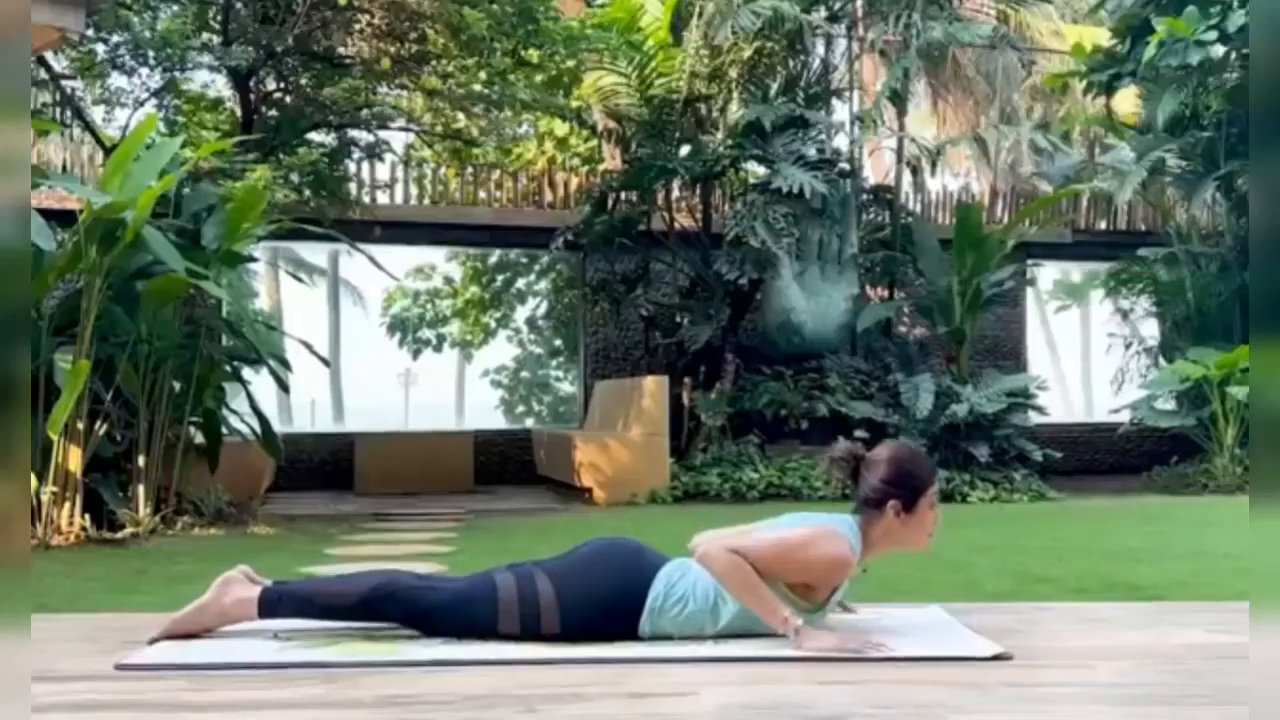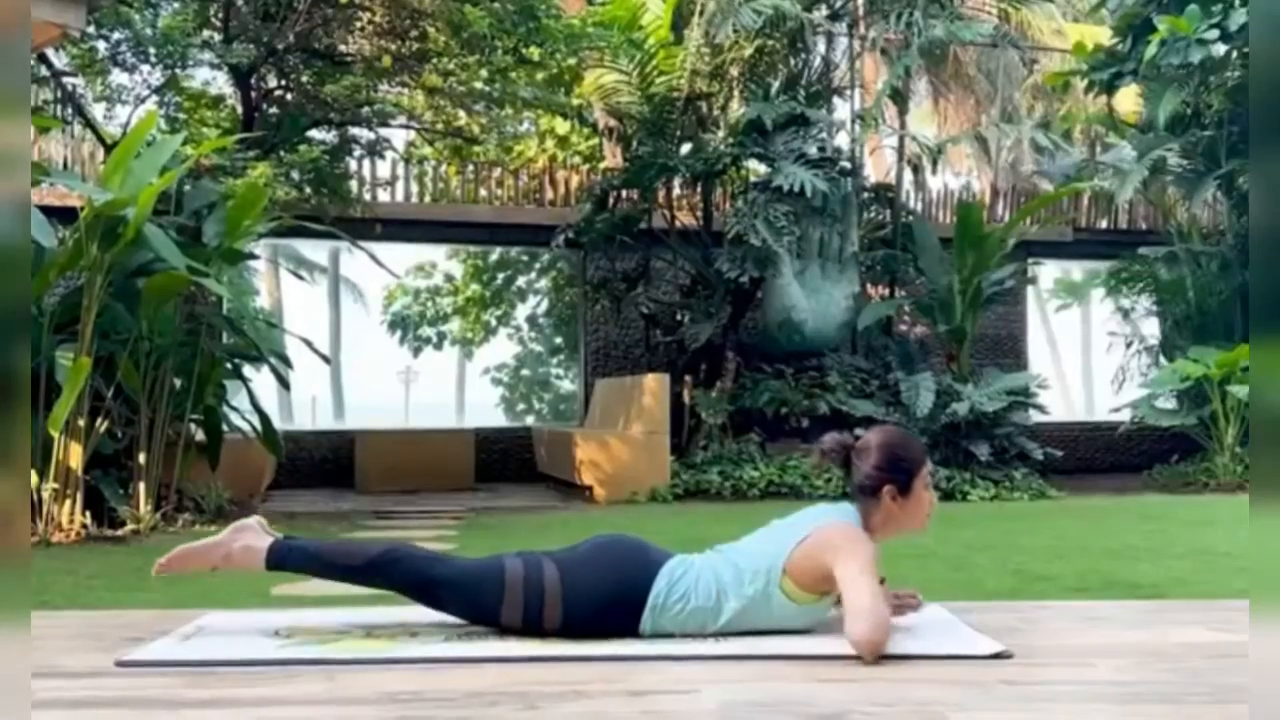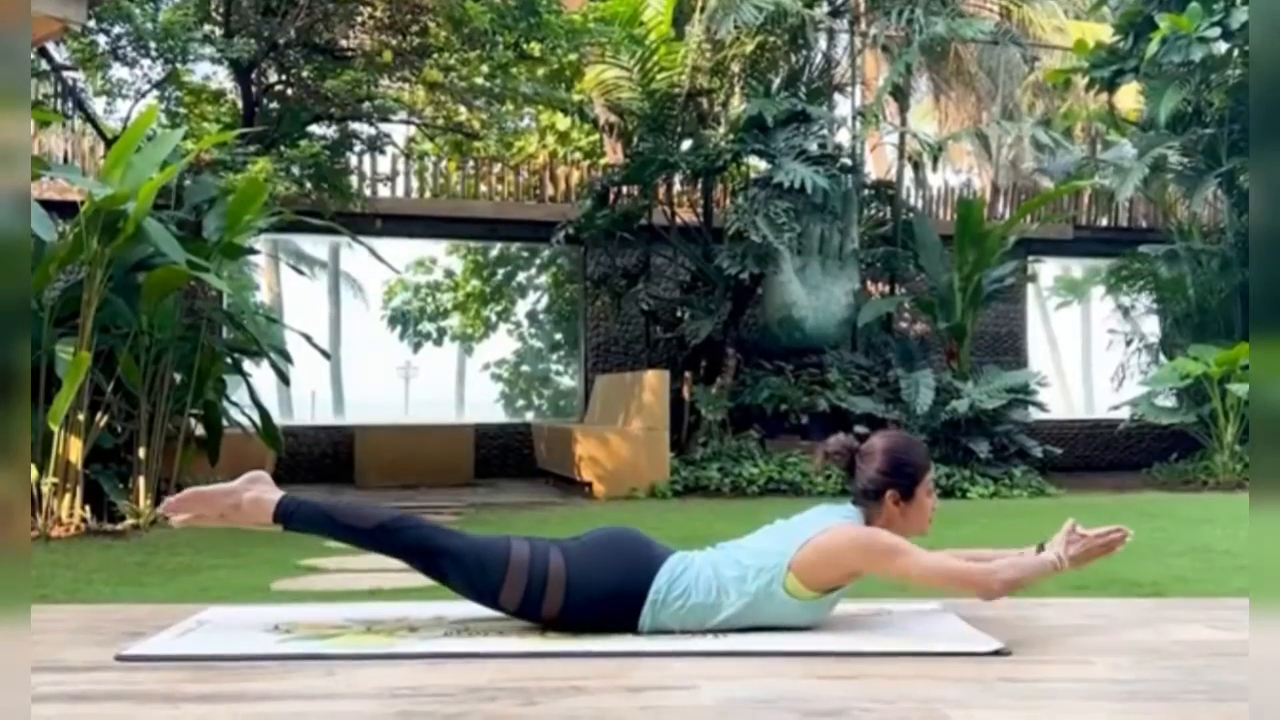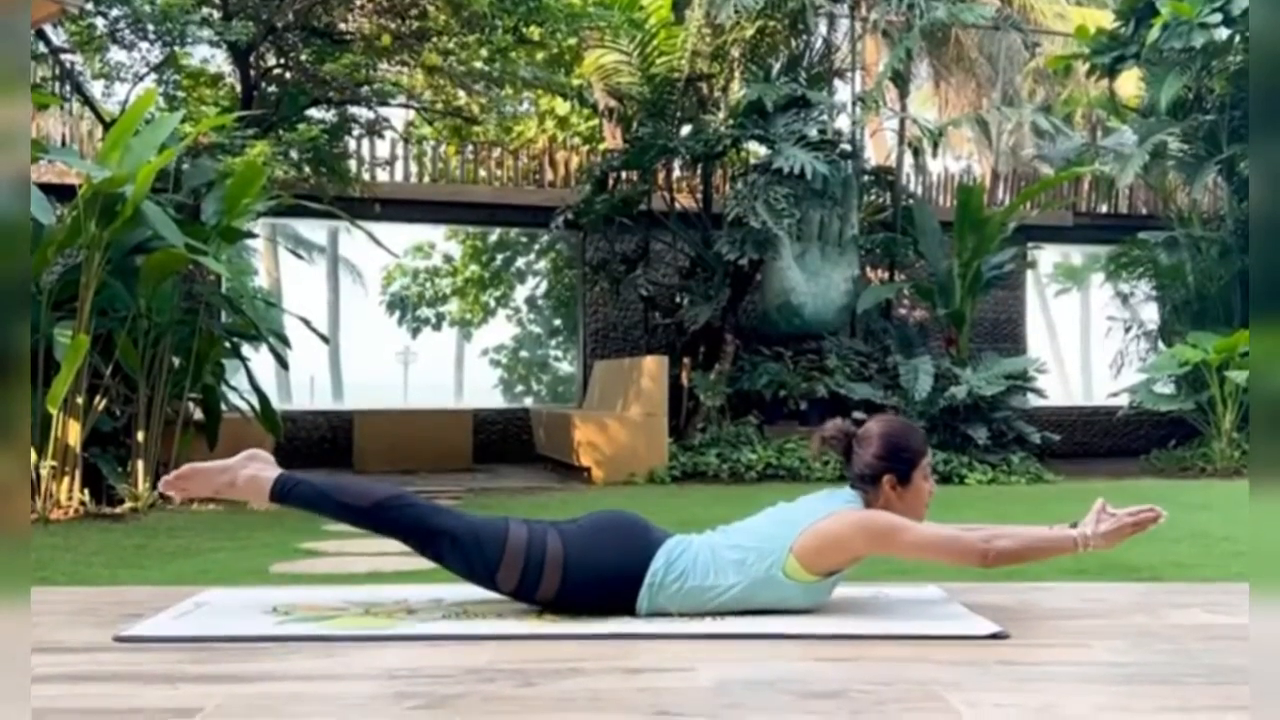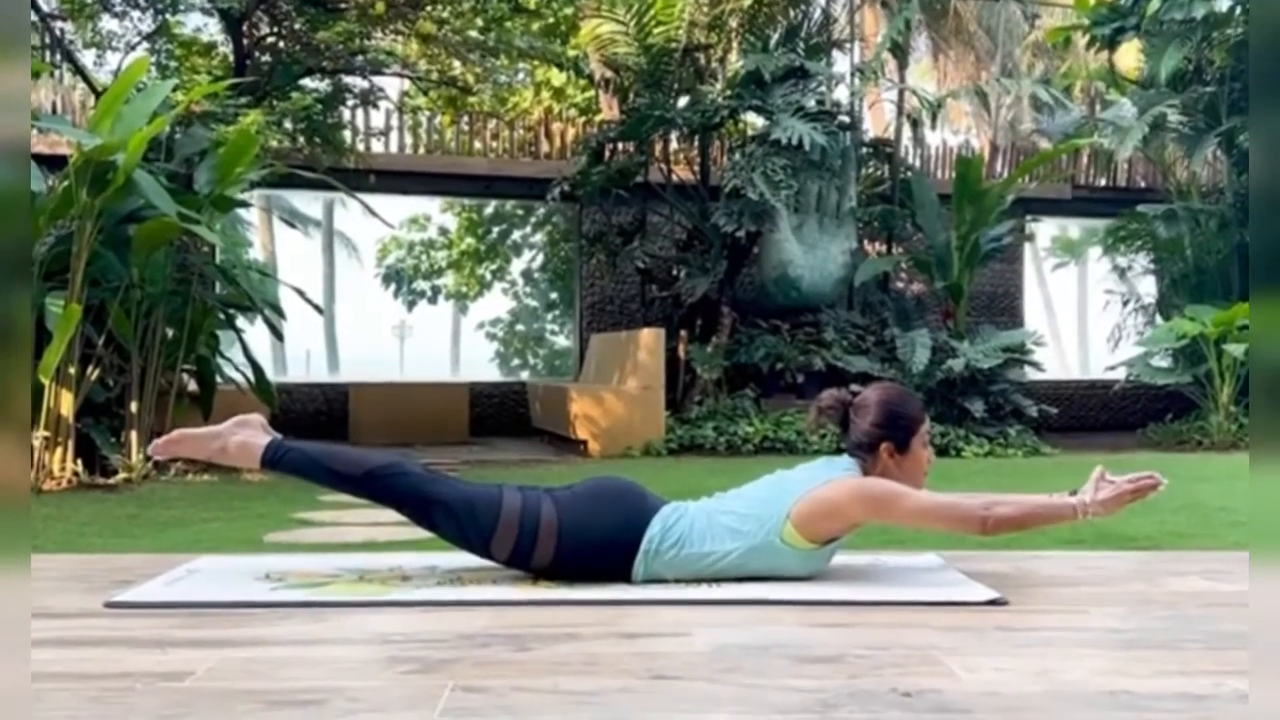
dt=0.7s
person 1, frame 1
left shoulder: (828, 530)
right shoulder: (834, 549)
right elbow: (709, 546)
left wrist: (800, 602)
right wrist: (798, 627)
left hip: (624, 573)
right hip: (615, 598)
left knee: (439, 595)
right knee: (427, 605)
left ankle: (258, 584)
right ankle: (247, 601)
person 1, frame 2
left shoulder: (832, 517)
right shoulder: (852, 542)
right elbow: (868, 639)
left wrist: (864, 598)
right wrist: (867, 608)
left hip: (628, 573)
right hip: (620, 597)
left knee: (440, 580)
right knee: (433, 581)
left ankle: (262, 542)
right ankle: (254, 550)
person 1, frame 3
left shoulder: (841, 520)
right shoulder: (857, 542)
left elbow: (949, 563)
right elbow: (987, 583)
left wrist: (1037, 556)
right wrist: (1055, 559)
left hip: (627, 567)
right hip: (617, 592)
left knee: (442, 554)
right knee: (438, 551)
left ankle: (267, 501)
right ankle: (266, 506)
person 1, frame 4
left shoulder: (842, 505)
right shoulder: (858, 528)
left elbow: (971, 540)
right elbow: (985, 548)
left wrist: (1073, 531)
right wrist: (1086, 537)
left hip: (625, 551)
right hip: (614, 573)
left knee: (447, 533)
right knee: (434, 532)
left ankle: (270, 478)
right ankle: (264, 483)
person 1, frame 5
left shoulder: (839, 473)
right shoulder: (856, 495)
left elbow: (964, 508)
right elbow: (981, 517)
left wrist: (1069, 499)
right wrist: (1083, 504)
left hip: (617, 518)
right hip: (611, 542)
left knee: (435, 499)
right knee: (431, 502)
left ankle: (263, 440)
right ankle: (257, 450)
